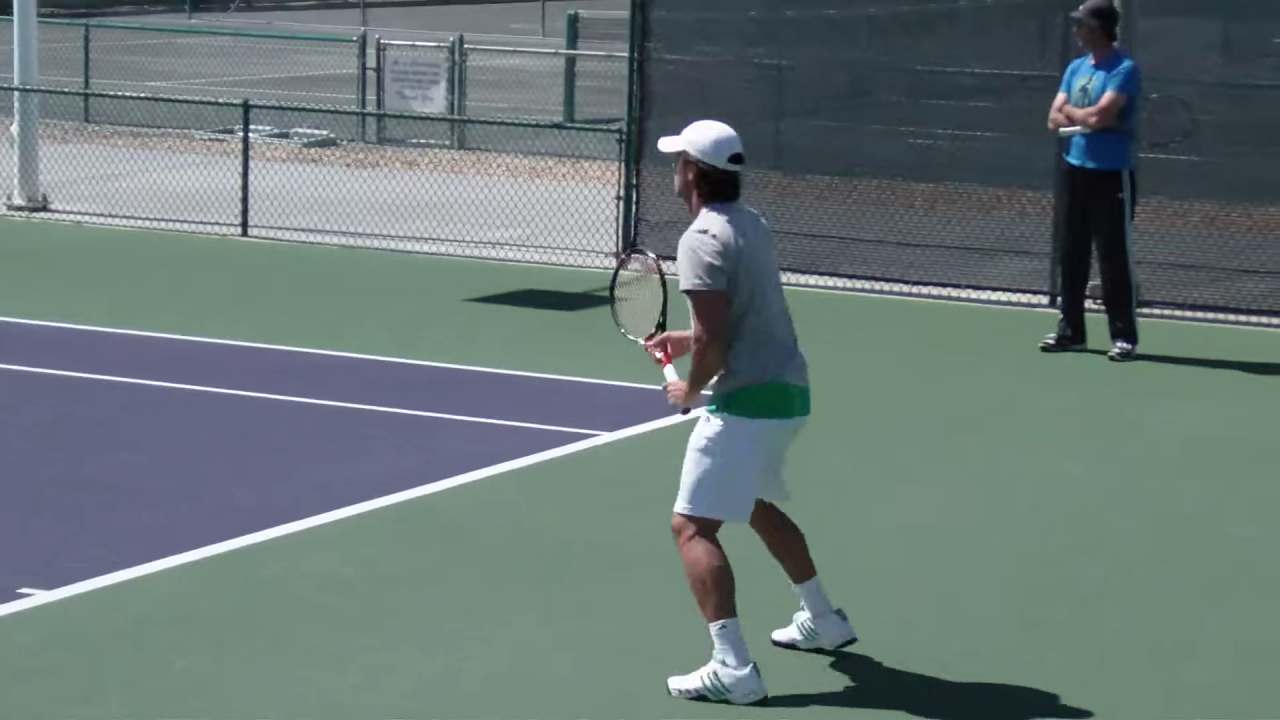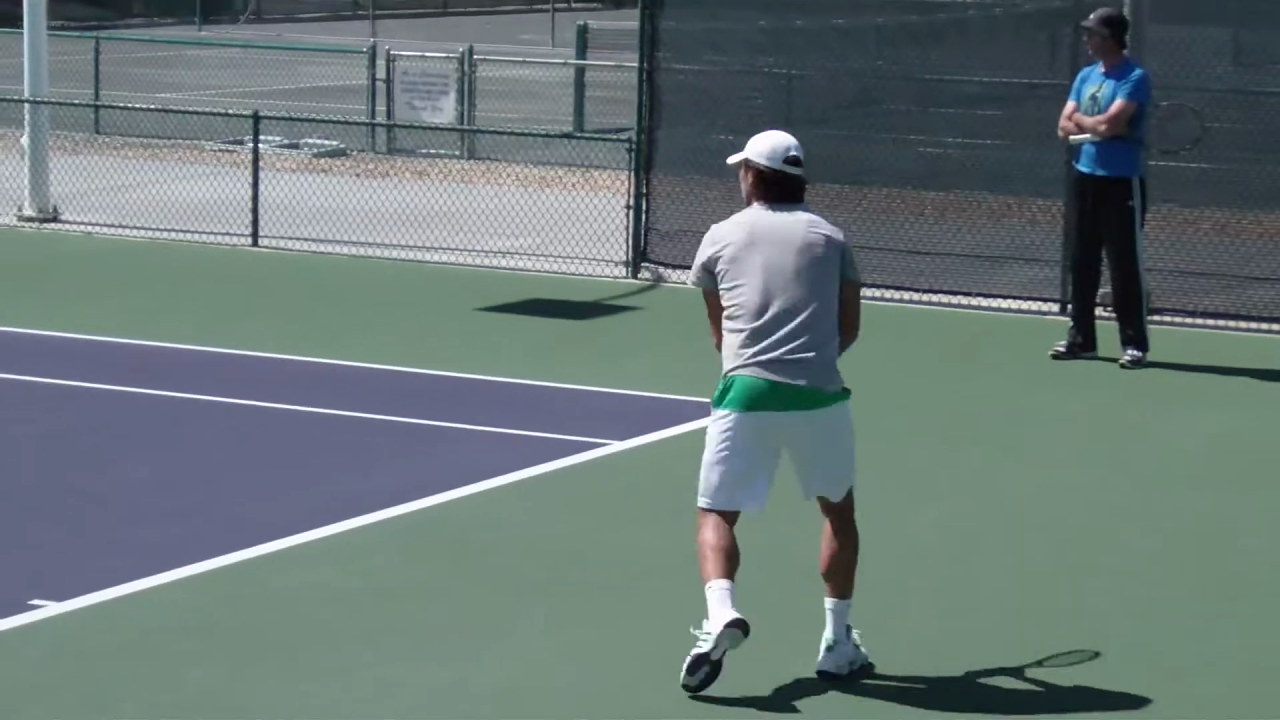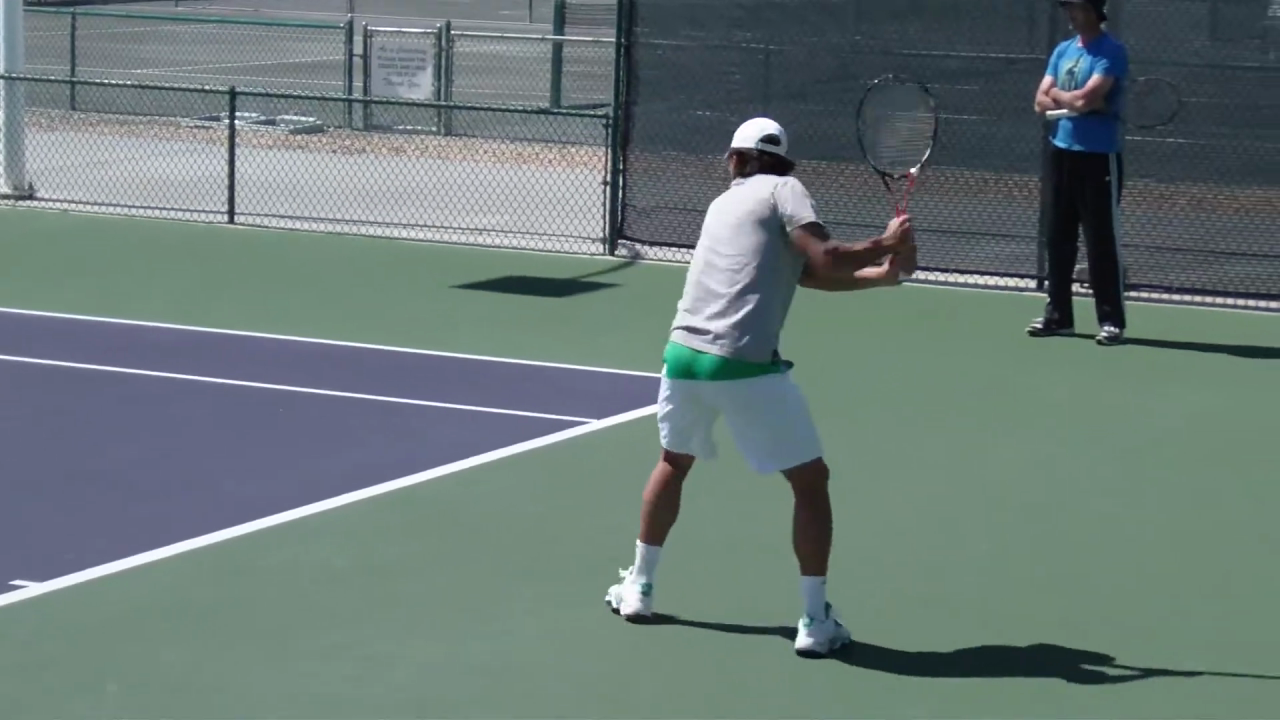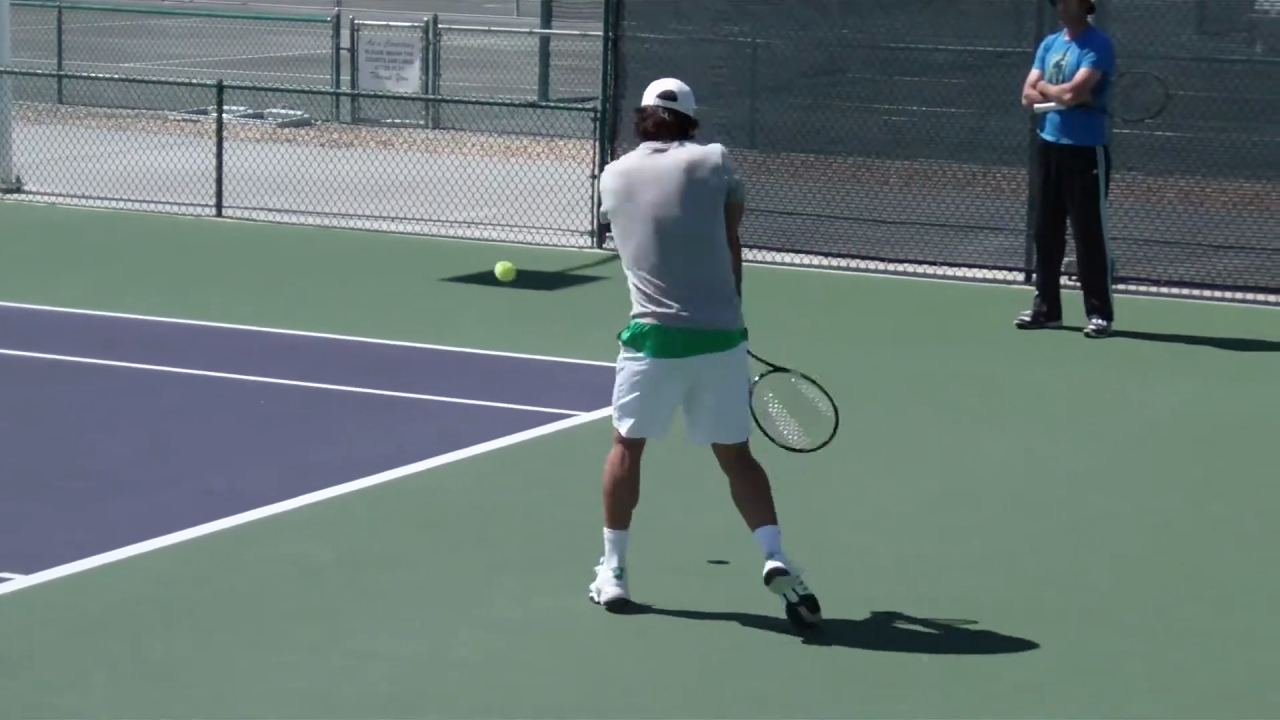
dt=0.3s
person 1, frame 1
left shoulder: (702, 240)
right shoulder: (753, 224)
left elbow: (713, 341)
left wrist: (691, 389)
right wrist: (688, 340)
left hip: (745, 401)
right hip: (792, 394)
left knee: (691, 528)
right knee: (760, 509)
left ankle: (733, 666)
right ankle: (821, 617)
person 1, frame 2
left shoulder: (718, 239)
right shoulder: (830, 235)
right elbow: (848, 327)
left hip: (747, 393)
right hip: (820, 395)
left knee: (713, 516)
right knee: (839, 512)
left ankle: (721, 617)
right ankle: (838, 643)
person 1, frame 3
left shoulder: (724, 202)
right shoulder: (784, 192)
left elbow: (803, 274)
right elbow: (823, 260)
left wrist: (881, 271)
right wrist: (885, 244)
left hip: (684, 359)
right hip: (746, 367)
left knee: (671, 462)
right knee: (812, 483)
left ankle: (637, 587)
right ankle: (815, 619)
person 1, frame 4
left shoulder: (614, 176)
right shoulder: (713, 160)
right elbow: (729, 244)
left hip: (650, 338)
right hip: (718, 337)
left knee: (625, 447)
right knee: (736, 455)
left ankle: (611, 573)
right ankle: (777, 560)
person 2, frame 1
left shoulder: (1125, 69)
right shoulder: (1075, 68)
left elbow: (1098, 116)
right elbow: (1054, 119)
left wrist: (1071, 110)
right wrist: (1087, 119)
left hip: (1111, 175)
right hip: (1074, 170)
left knee: (1115, 258)
right knee: (1072, 255)
left ankle: (1124, 336)
right ankle: (1070, 330)
person 2, frame 2
left shoulder: (1134, 78)
right shoulder: (1085, 76)
left elbow: (1108, 124)
right elbow: (1064, 127)
left wrist: (1080, 118)
right wrist: (1095, 127)
left hip: (1121, 183)
right hip: (1084, 178)
left knee: (1125, 266)
right knee: (1082, 262)
left ankle: (1135, 343)
right ankle: (1081, 338)
person 2, frame 3
left shoulder: (1111, 52)
right shoulder: (1062, 50)
left elbow: (1084, 99)
right elbow: (1041, 102)
left wrist: (1057, 94)
right wrist: (1073, 101)
left hip: (1098, 158)
right hip: (1061, 153)
left knee: (1102, 242)
right knee: (1058, 238)
left ankle: (1111, 320)
right ankle: (1058, 314)
person 2, frame 4
left shoulder: (1099, 45)
right shoulder: (1049, 44)
left elbow: (1073, 92)
right elbow: (1028, 95)
left wrist: (1044, 86)
right wrist: (1061, 95)
left hip: (1085, 150)
right hip: (1049, 146)
left knee: (1090, 235)
right knee: (1045, 231)
left ankle: (1100, 312)
right ankle: (1046, 307)
